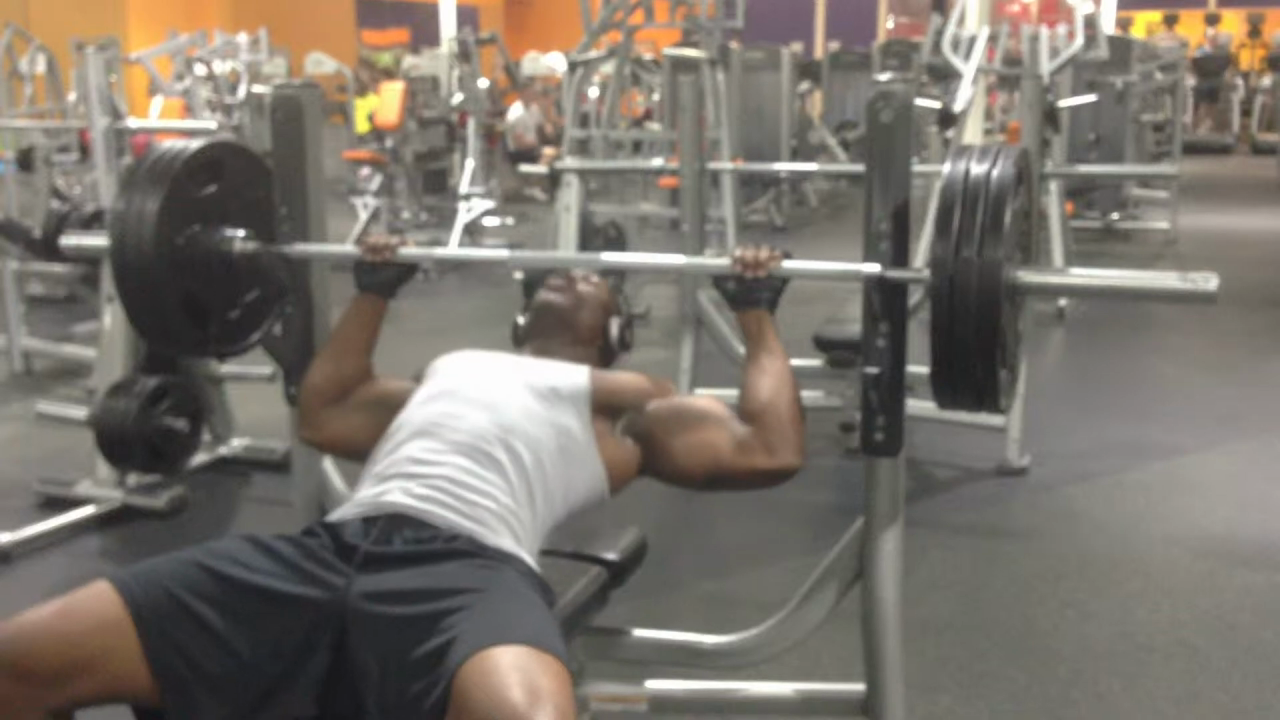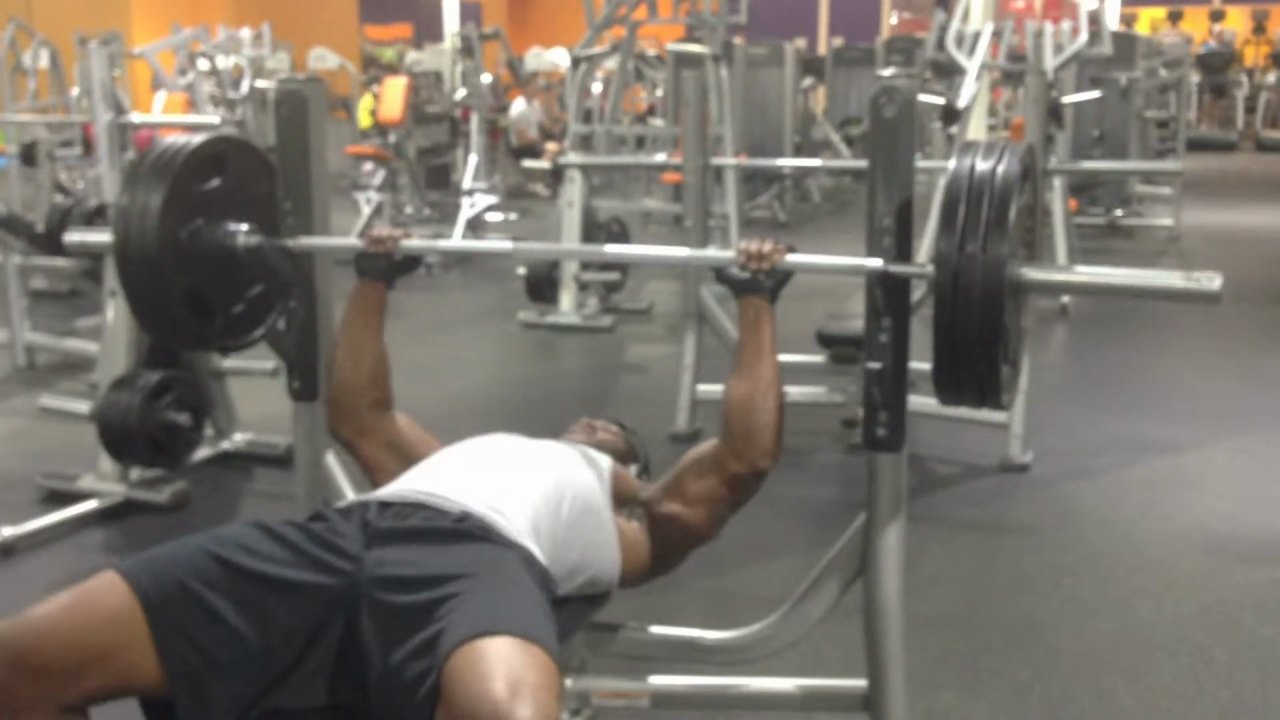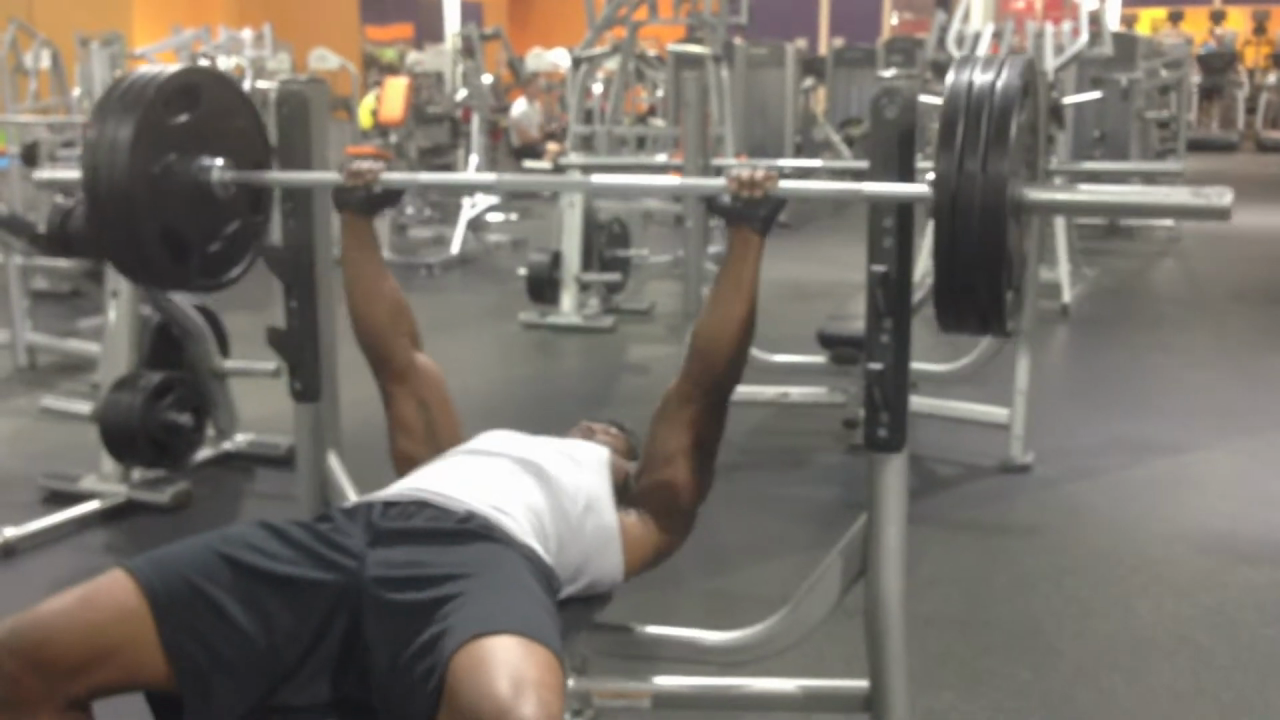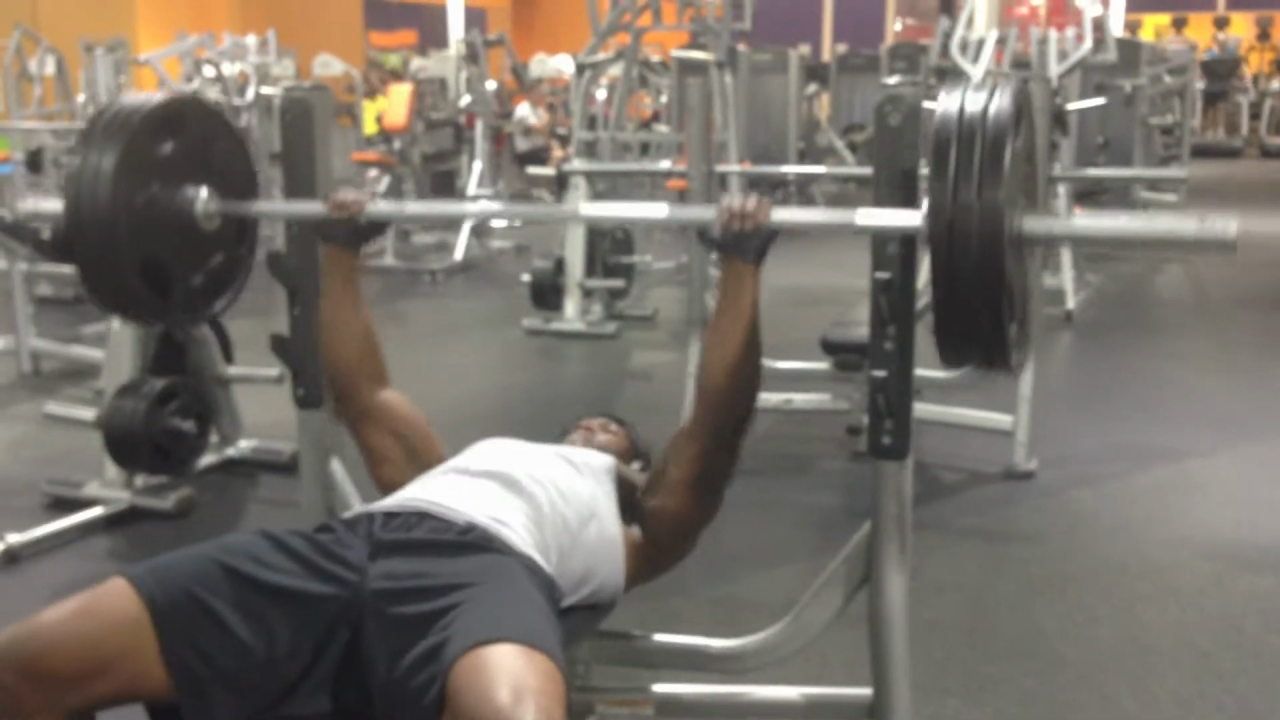
dt=0.7s
person 1, frame 1
left shoulder: (621, 400)
right shoulder: (444, 371)
left elbow: (769, 450)
right elbow: (319, 417)
left wrist: (756, 310)
right wrist: (371, 294)
left hip: (467, 570)
right hip: (328, 552)
person 1, frame 2
left shoulder: (639, 518)
right shoulder: (471, 450)
left elbow: (744, 458)
right elbow: (358, 418)
left wrist: (757, 305)
right wrist: (373, 283)
left hip: (481, 558)
right hip: (340, 537)
person 1, frame 3
left shoulder: (637, 519)
right shoulder: (472, 453)
left elbow: (704, 386)
right elbow: (399, 358)
left wrist: (746, 233)
right wrist: (357, 219)
right hip: (344, 538)
person 1, frame 4
left shoulder: (638, 520)
right shoulder: (462, 461)
left elbow: (717, 423)
right elbow: (362, 391)
left wrist: (740, 270)
right wrist: (341, 252)
right hip: (347, 545)
